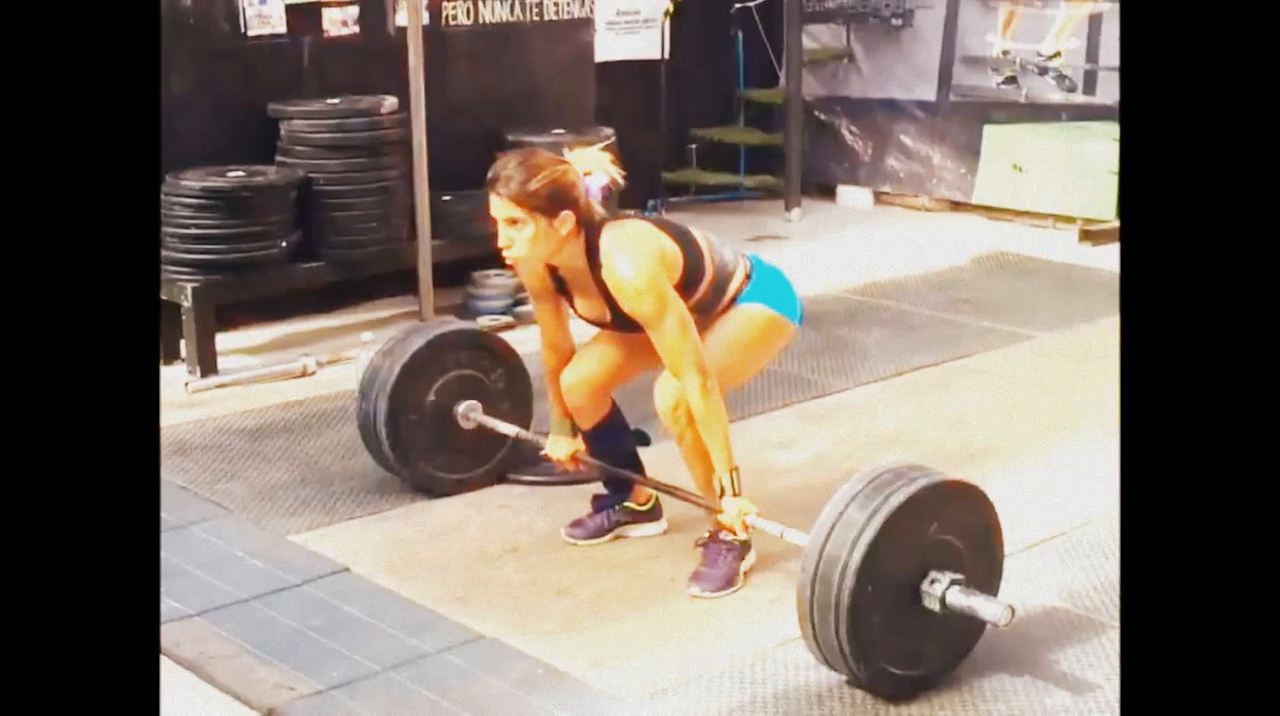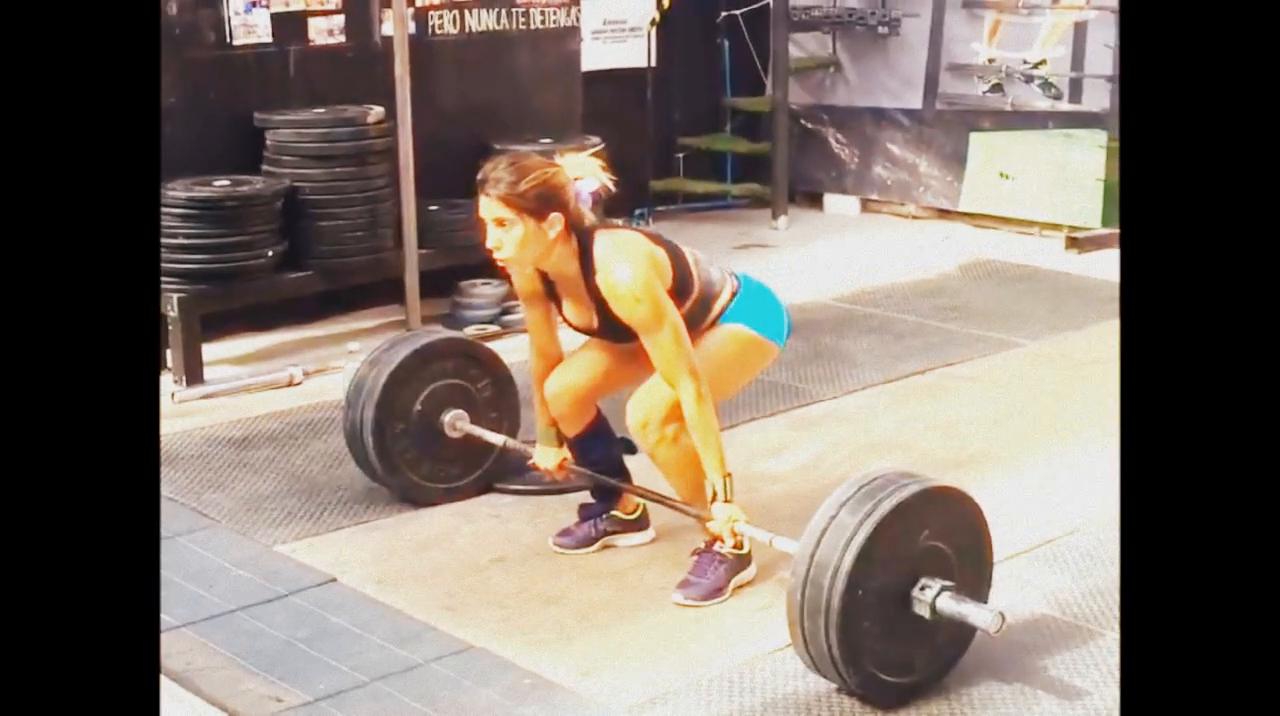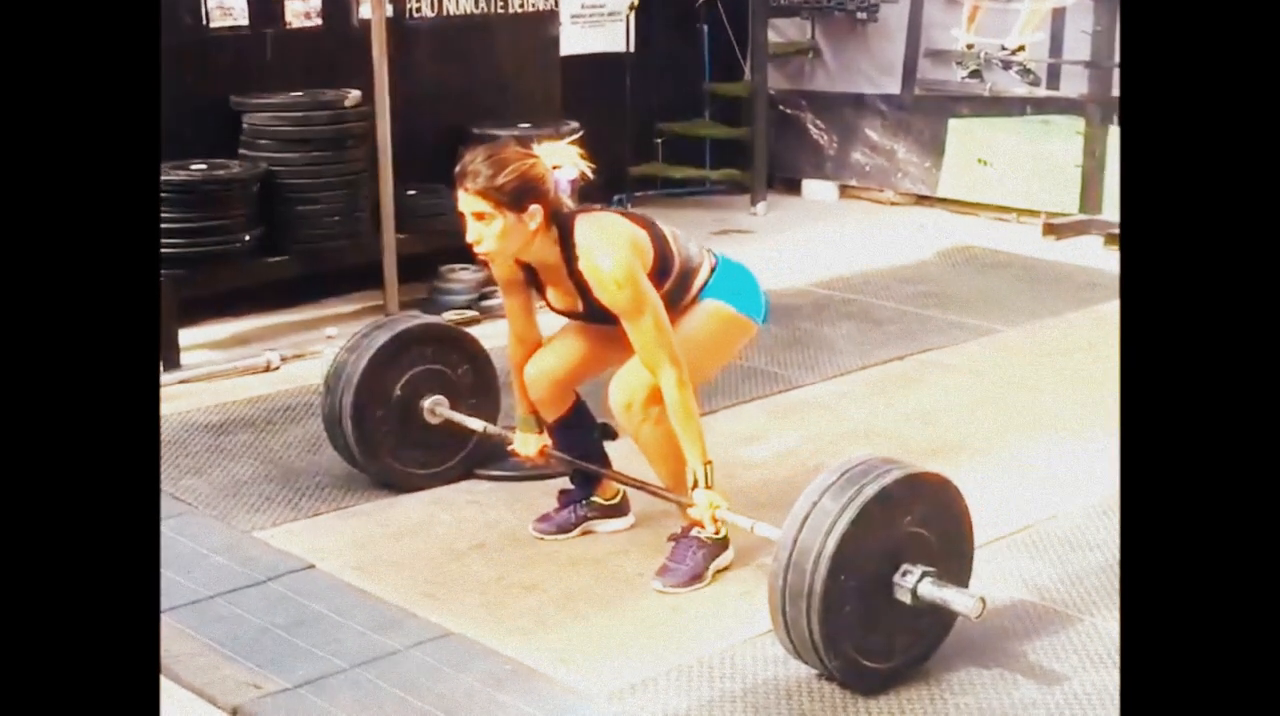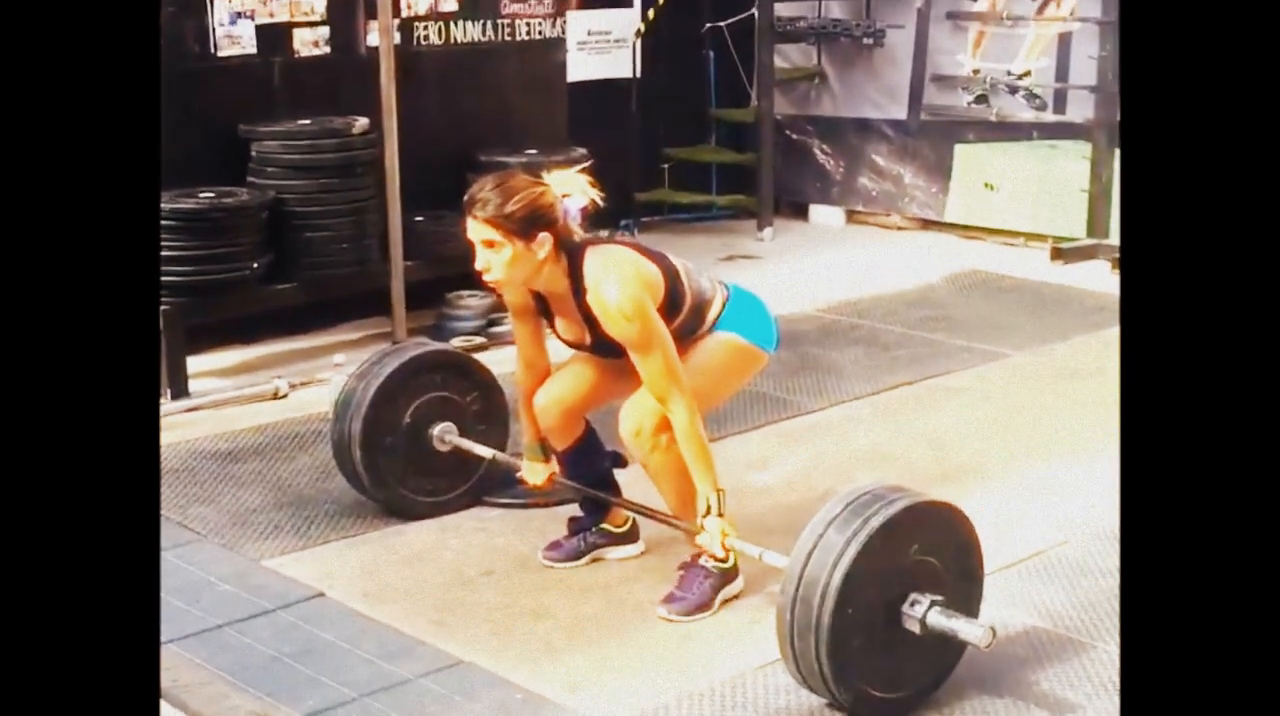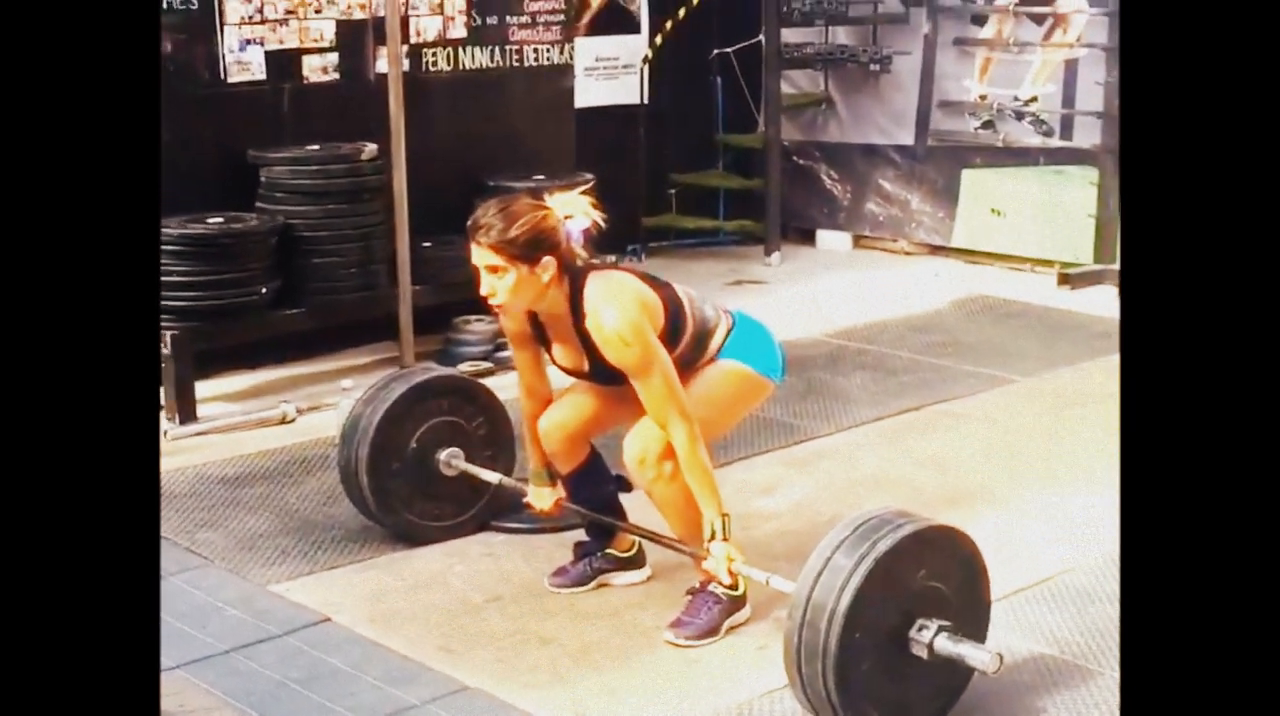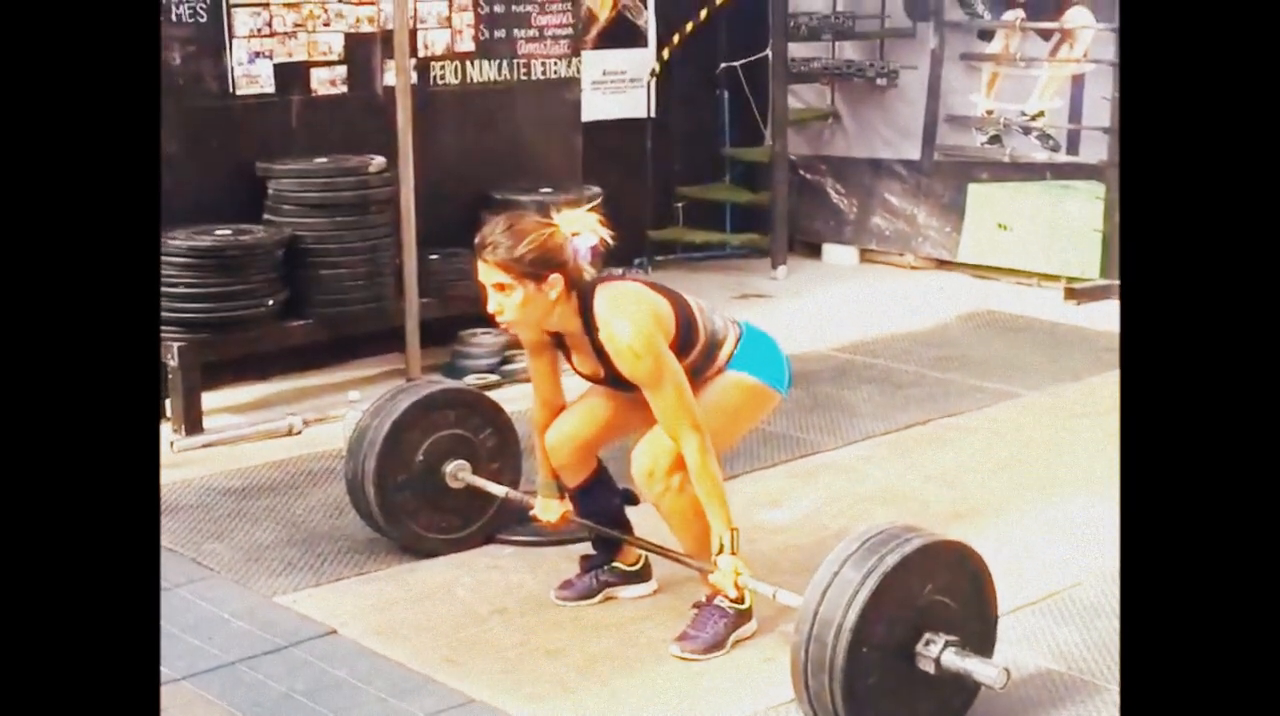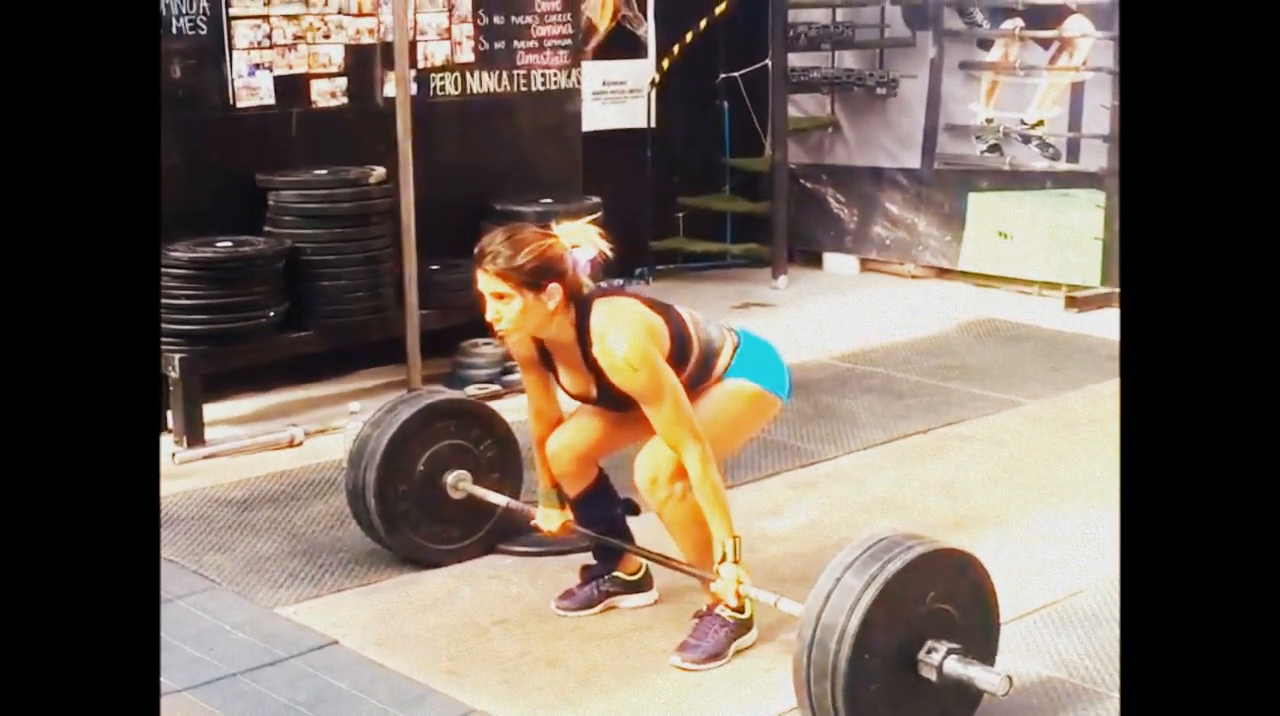
dt=0.7s
person 1, frame 1
left shoulder: (627, 266)
right shoulder: (536, 261)
left elbow: (696, 379)
right elbow: (556, 349)
left wrist: (730, 487)
right wrist: (562, 428)
left hip: (755, 299)
right hip: (690, 303)
left knee: (674, 398)
right knee: (580, 382)
left ankle: (731, 531)
right ankle: (634, 502)
person 1, frame 2
left shoulder: (620, 272)
right shoulder: (528, 267)
left elbow: (688, 386)
right elbow: (545, 355)
left wrist: (721, 494)
right wrist: (548, 437)
left hip: (743, 316)
right hip: (677, 317)
left knee: (647, 414)
right knee: (563, 391)
left ankle: (728, 546)
right ankle: (622, 512)
person 1, frame 3
left shoulder: (601, 259)
right shoulder: (509, 254)
left elbow: (668, 372)
right elbow: (523, 342)
left wrist: (701, 480)
right wrist: (527, 423)
left hip: (720, 295)
right hip: (657, 298)
left knee: (631, 394)
right knee: (542, 376)
left ankle: (703, 530)
right ankle: (601, 496)
person 1, frame 4
left shoulder: (610, 291)
right shoulder: (521, 283)
left elbow: (678, 403)
right elbow: (531, 371)
left wrist: (711, 507)
right wrist: (534, 451)
left hip: (732, 326)
right hip: (667, 328)
left knee: (640, 422)
right knee: (552, 403)
left ankle: (716, 559)
right ankle: (610, 524)
person 1, frame 5
left shoulder: (610, 316)
right shoulder: (519, 308)
left elbow: (680, 427)
right elbow: (534, 398)
left wrist: (717, 532)
right wrist: (540, 477)
left hip: (737, 353)
right hip: (671, 355)
left knee: (644, 451)
right knee: (557, 429)
left ankle: (722, 586)
right ankle: (616, 548)
person 1, frame 6
left shoulder: (622, 328)
right shoulder: (535, 317)
left elbow: (691, 439)
right elbow: (546, 407)
left wrist: (726, 546)
right wrist: (549, 489)
left hip: (745, 365)
right hip: (679, 365)
left knee: (653, 464)
right knee: (564, 441)
left ankle: (728, 600)
right ankle: (622, 562)
person 1, frame 7
left shoulder: (617, 343)
right shoulder: (526, 334)
left elbow: (692, 449)
right elbow: (544, 420)
left wrist: (728, 554)
right wrist: (550, 498)
left hip: (744, 371)
right hip: (678, 375)
left knee: (657, 471)
right knee: (566, 451)
left ankle: (729, 610)
right ankle: (623, 572)
